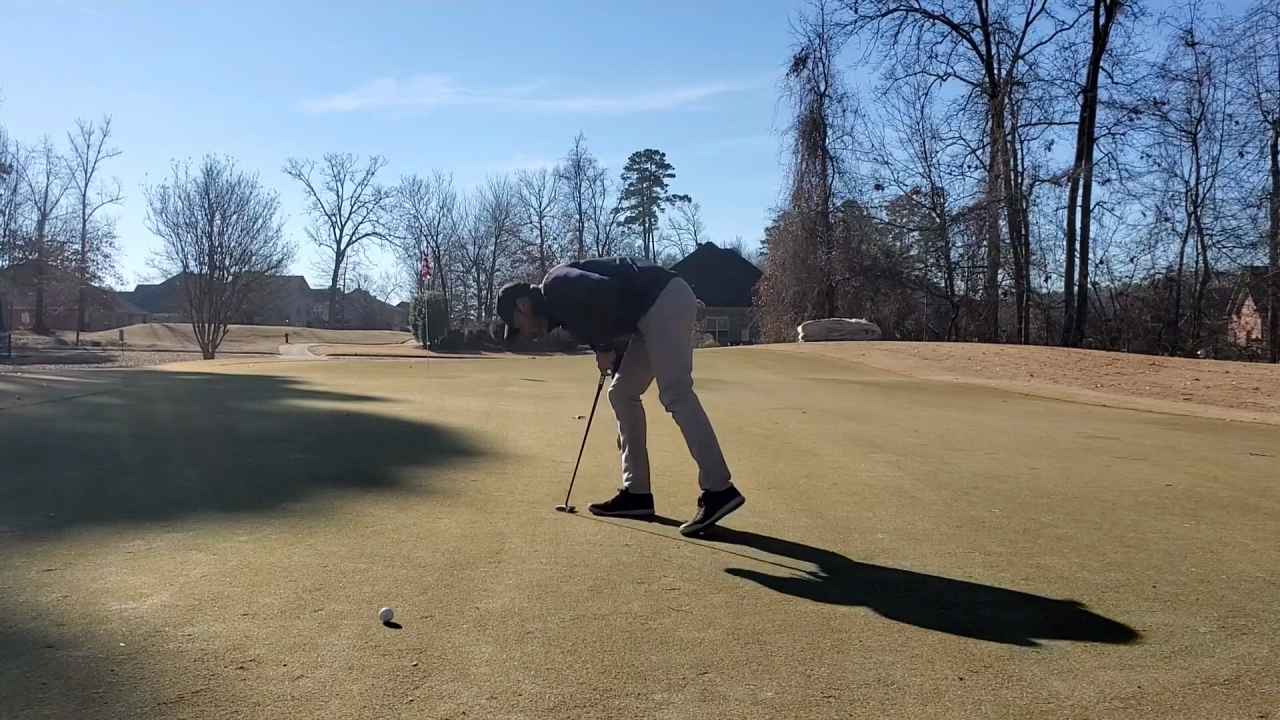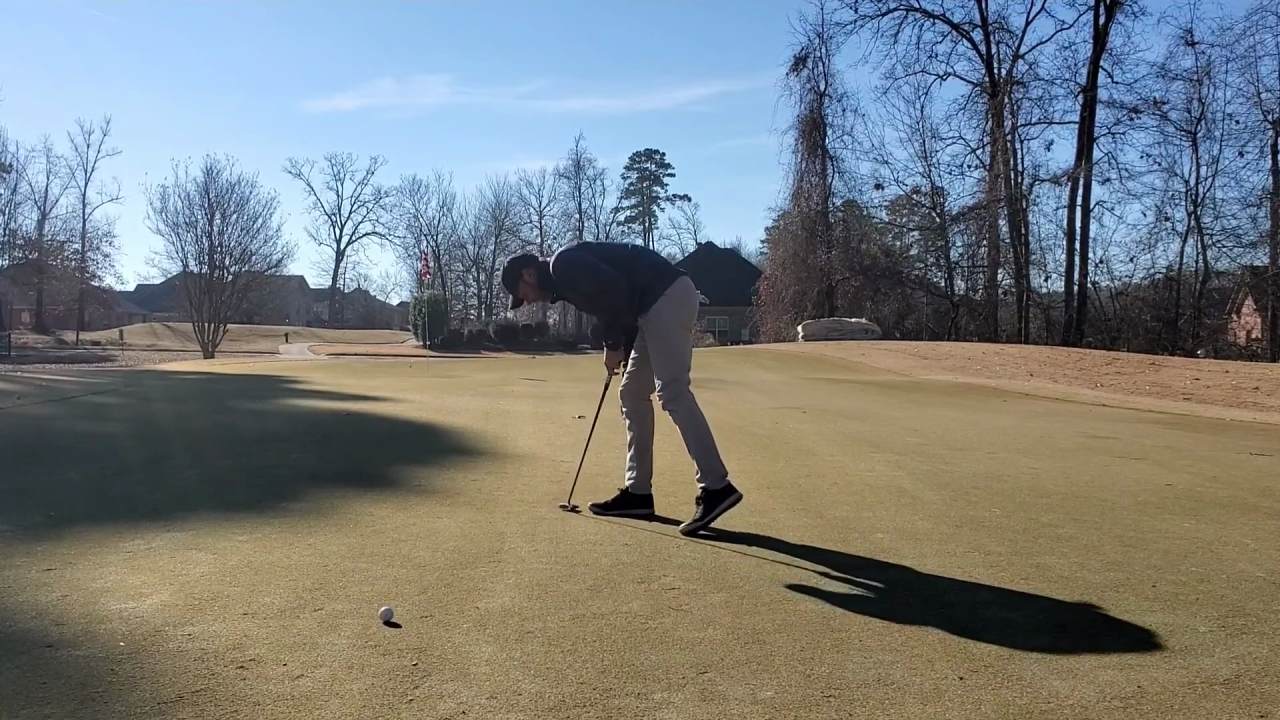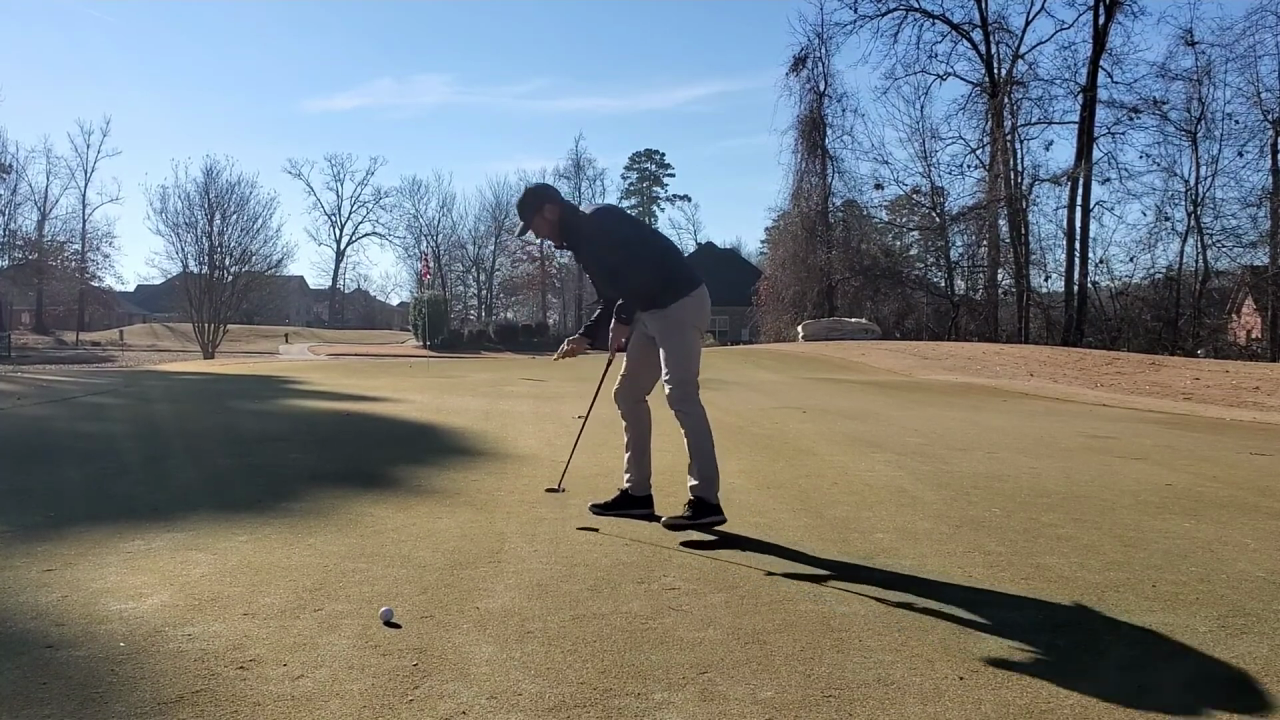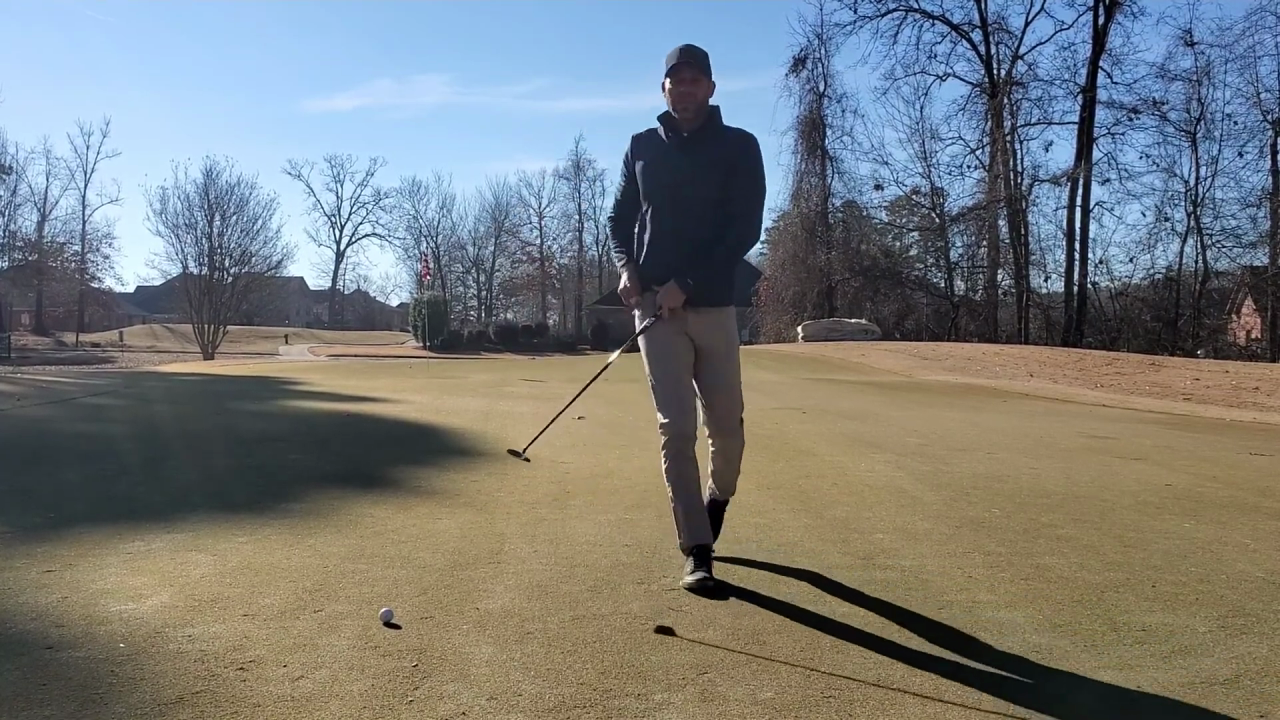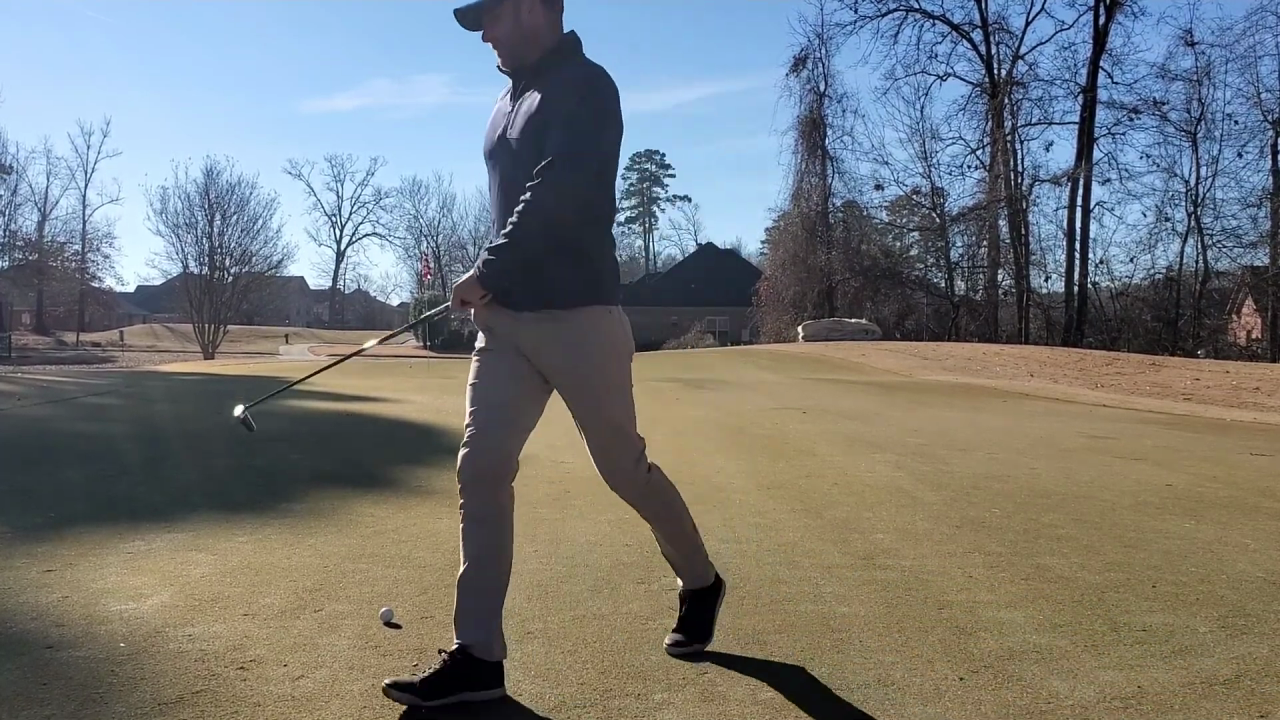
dt=1s
person 1, frame 1
left shoulder: (556, 286)
right shoulder: (563, 311)
left elbow: (605, 290)
right elbow: (613, 344)
left wrist: (603, 347)
left hip: (666, 300)
right hip: (653, 311)
left knee: (676, 394)
right knee: (621, 393)
left ankle: (719, 491)
right ankle: (637, 492)
person 1, frame 2
left shoulder: (562, 264)
right shoulder: (565, 280)
left elbow: (615, 289)
right elbow: (617, 313)
left wrist: (611, 346)
left hip: (668, 296)
right hip: (661, 303)
left knee: (672, 393)
right knee: (633, 393)
left ankle: (716, 488)
right ankle: (637, 492)
person 1, frame 3
left shoulder: (600, 221)
right shoulder: (580, 243)
left elbow: (643, 267)
right elbow: (613, 299)
left wrist: (622, 318)
right wrist: (585, 337)
left hip: (681, 303)
right hip: (651, 312)
left knee: (681, 393)
right knee: (627, 394)
left ankle: (705, 501)
right ankle: (636, 493)
person 1, frame 4
left shoulder: (739, 147)
right shoulder: (641, 147)
left elbow: (744, 230)
right elbow: (620, 217)
left wrist: (686, 283)
right wrist: (626, 267)
left hip: (714, 307)
right hip: (657, 309)
left knee: (726, 423)
right knee: (676, 429)
left ankle: (718, 496)
right ankle: (697, 549)
person 1, frame 5
left shoulder: (583, 87)
right shoulder: (511, 95)
left elbow: (554, 197)
left wrist: (485, 274)
right wrist: (490, 277)
left hip: (579, 313)
right hip: (506, 317)
left knee: (622, 465)
right knee: (480, 471)
left ankle: (697, 582)
right ankle: (478, 657)
